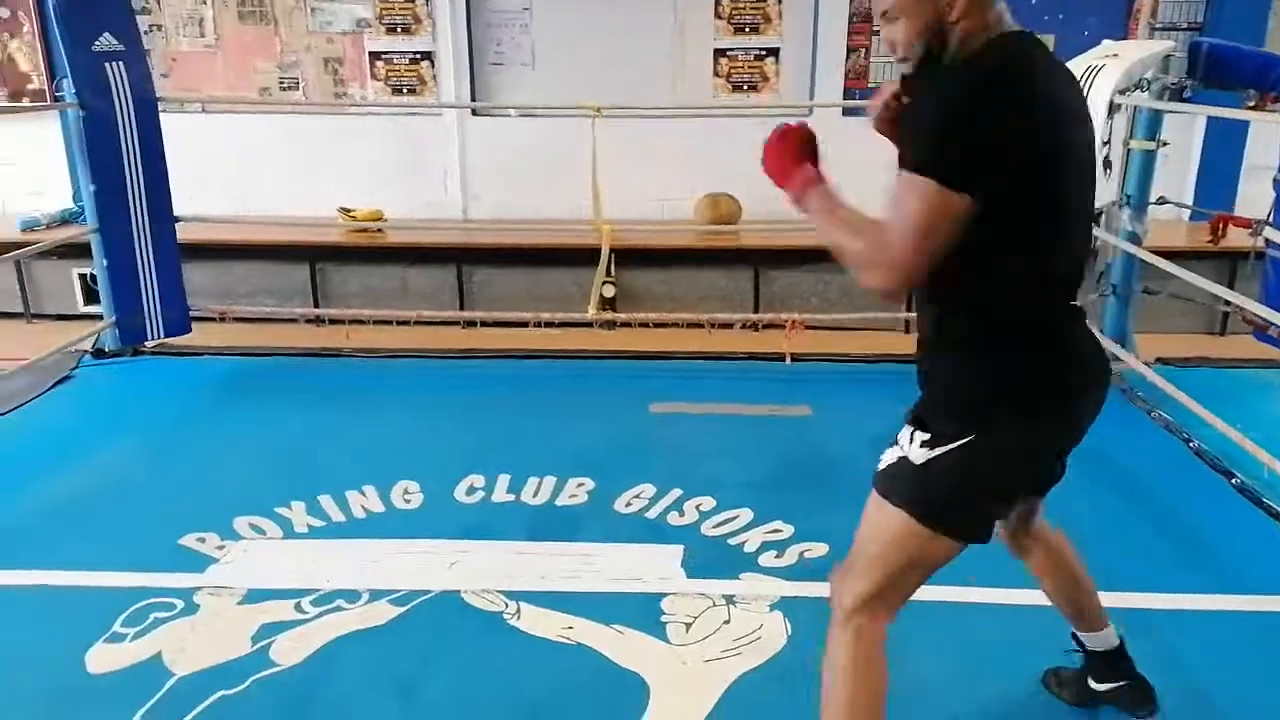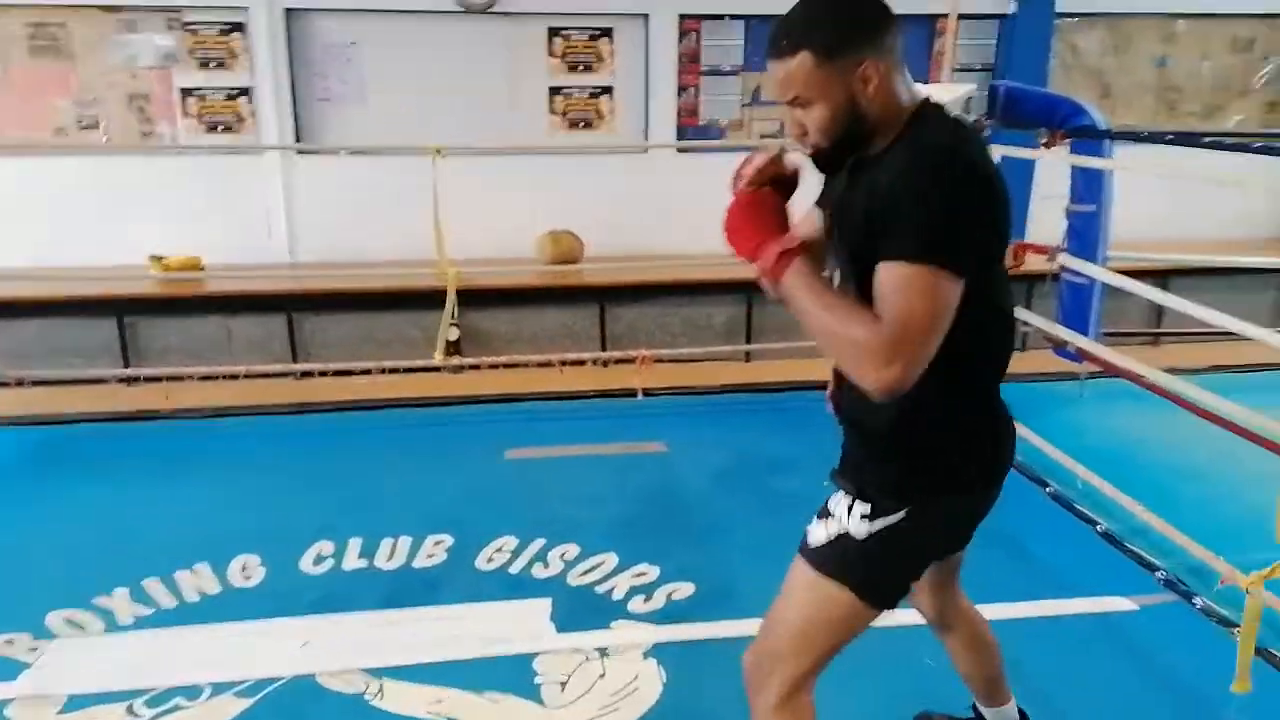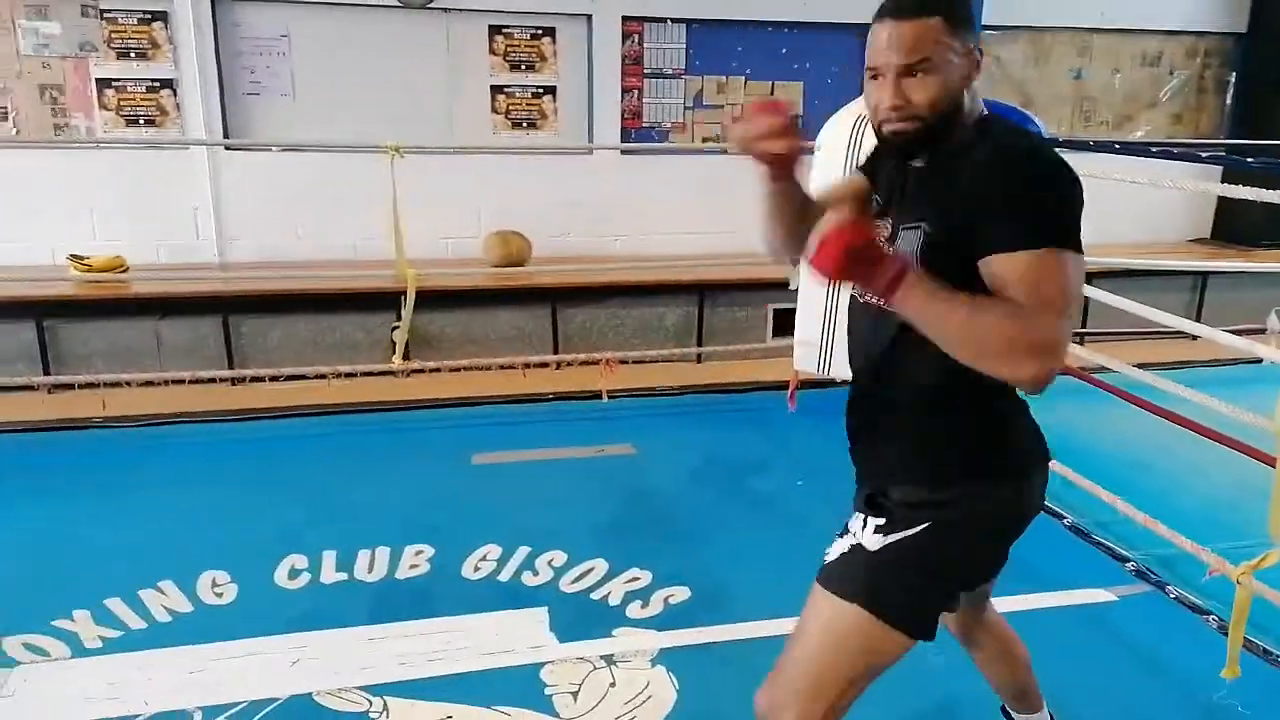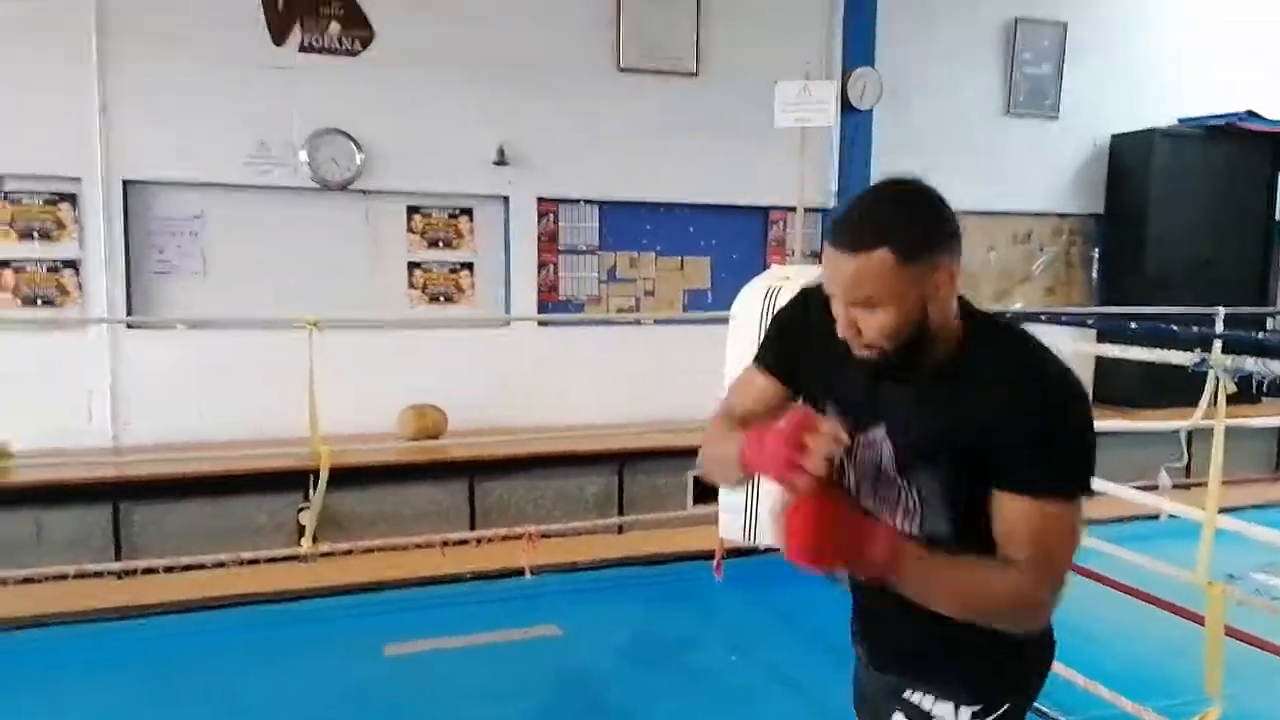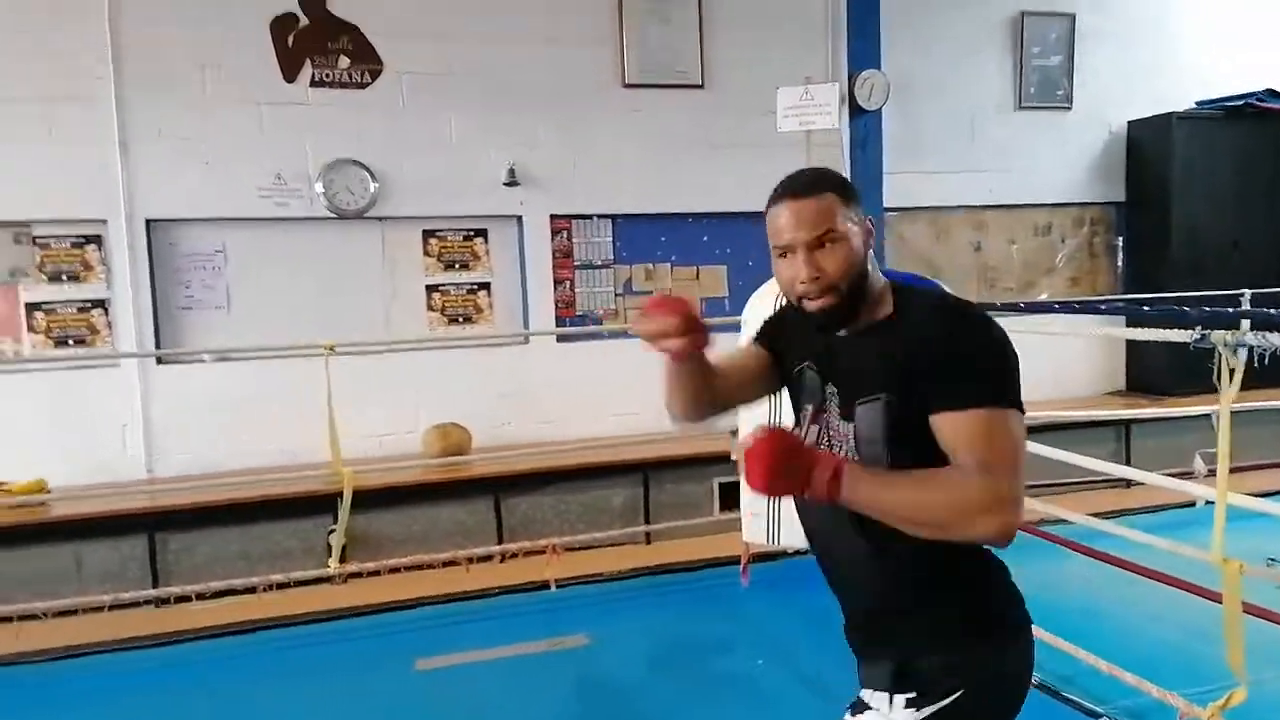
dt=1s
person 1, frame 1
left shoulder: (980, 91)
right shoulder: (1024, 69)
left elbow: (888, 267)
left wrist: (797, 179)
right wrist: (906, 125)
left hip: (988, 403)
right hip: (1049, 383)
left knee: (856, 601)
right knee: (1017, 521)
person 1, frame 2
left shoulder: (942, 176)
right shoulder: (869, 151)
left elbow: (886, 364)
right elbow: (825, 259)
left wrist: (776, 255)
right wrist: (770, 215)
left hip: (925, 469)
right hip: (951, 454)
right knee: (935, 595)
person 1, frame 3
left shoulder: (1024, 171)
right shoulder: (901, 153)
left elbow: (1030, 352)
right elbow: (799, 242)
left wrist: (877, 272)
right wrist: (779, 168)
left hip: (945, 487)
right hip: (974, 470)
right knee: (961, 603)
person 1, frame 4
left shoulder: (1032, 402)
right shoulder: (823, 319)
left elbow: (1027, 597)
right elbow: (719, 447)
left wrist: (876, 552)
right wrist: (773, 447)
left hip: (970, 660)
right hip: (888, 649)
person 1, frame 5
left shoulder: (945, 335)
right shoulder: (800, 328)
left elbow: (992, 509)
right elbow: (697, 403)
left wrist: (825, 477)
right wrist: (684, 348)
left hip: (949, 658)
right hip: (916, 645)
